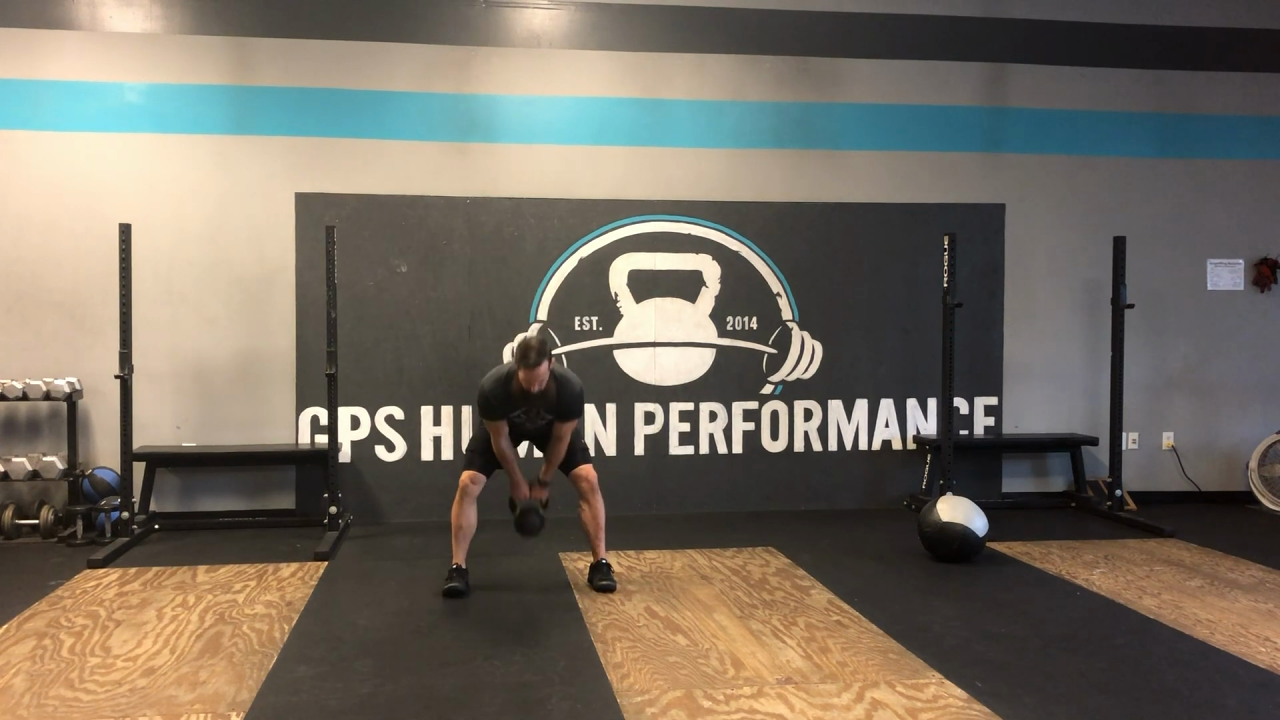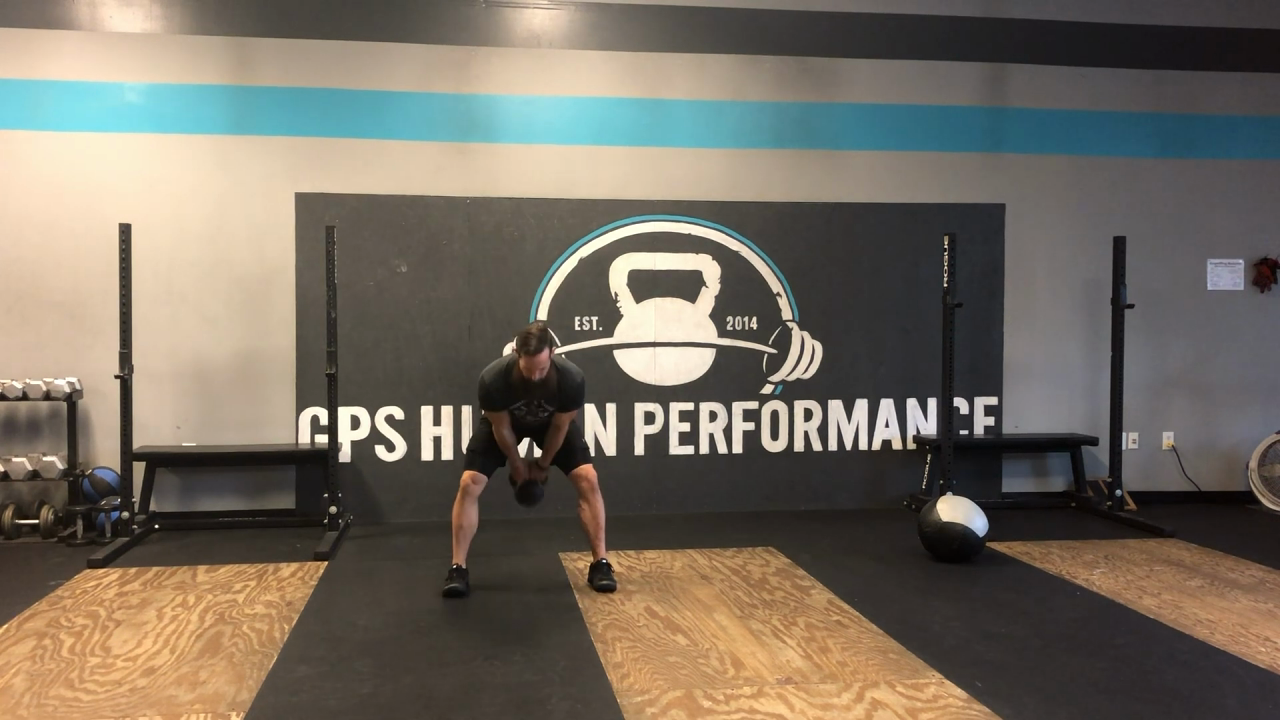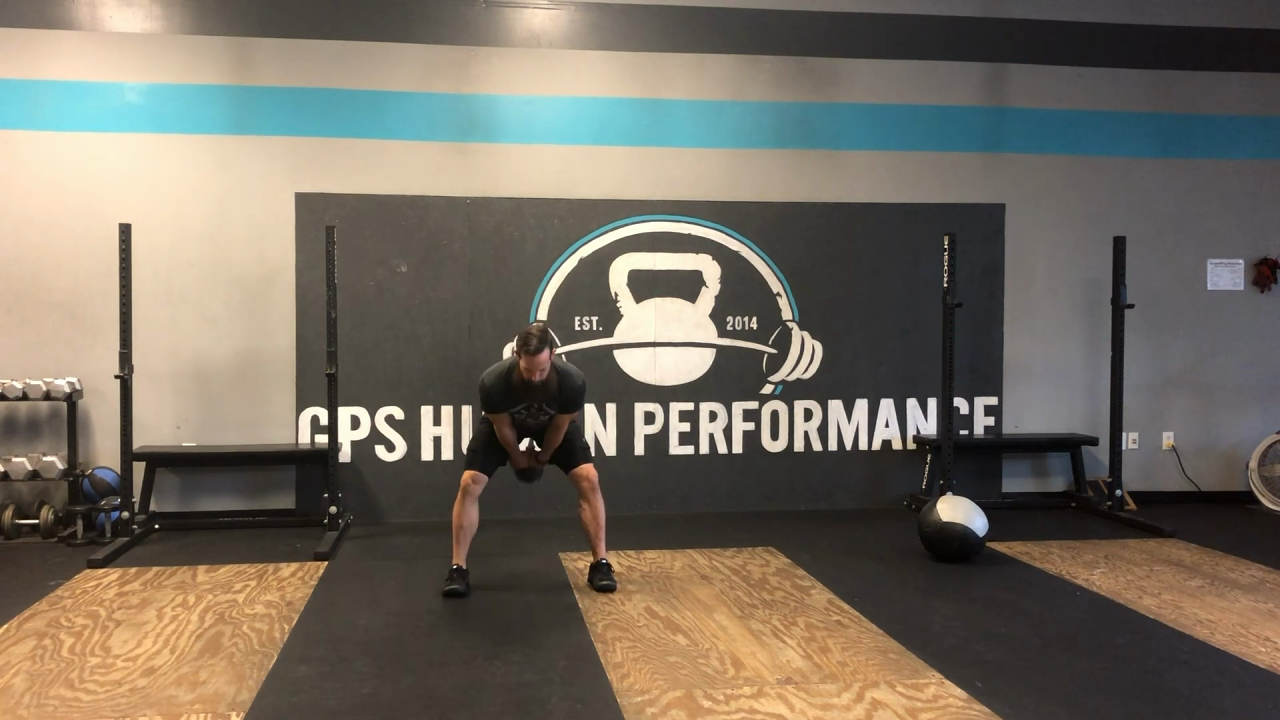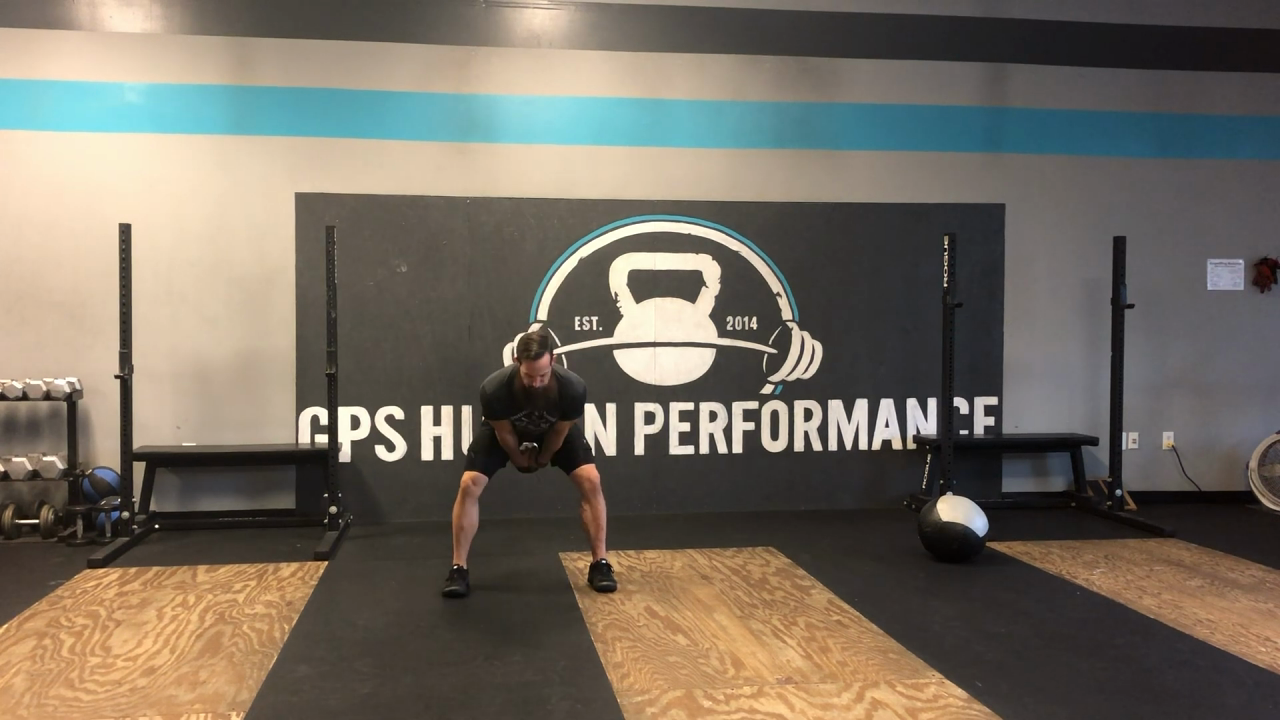
dt=0.1s
person 1, frame 1
left shoulder: (571, 387)
right shoulder: (492, 387)
left elbow: (561, 439)
right elbow: (500, 439)
left wrist: (544, 482)
right wrist: (516, 483)
left hip: (553, 427)
right hip: (502, 427)
left knee: (587, 480)
right knee: (468, 484)
left ankle: (600, 564)
right ankle: (458, 568)
person 1, frame 2
left shoulder: (572, 378)
right shoulder: (493, 379)
left elbow: (560, 427)
right elbow: (501, 429)
left wrist: (542, 465)
right wrist: (517, 465)
left hip: (552, 420)
right hip: (504, 420)
left knee: (588, 479)
right knee: (470, 483)
left ankle: (600, 563)
right ankle: (458, 568)
person 1, frame 3
left shoulder: (572, 381)
right shoulder: (493, 382)
left elbow: (560, 426)
right elbow: (503, 428)
left wrist: (543, 457)
right wrist: (517, 458)
left hip: (553, 423)
right hip: (504, 423)
left knee: (588, 479)
right knee: (470, 483)
left ankle: (600, 563)
right ankle: (458, 568)
person 1, frame 4
left shoulder: (572, 388)
right shoulder: (494, 389)
left elbow: (560, 432)
right elbow: (504, 433)
left wrist: (543, 459)
right wrist: (518, 458)
left hip: (553, 428)
right hip: (504, 428)
left knee: (590, 480)
right knee: (470, 484)
left ankle: (600, 564)
right ankle: (459, 569)
